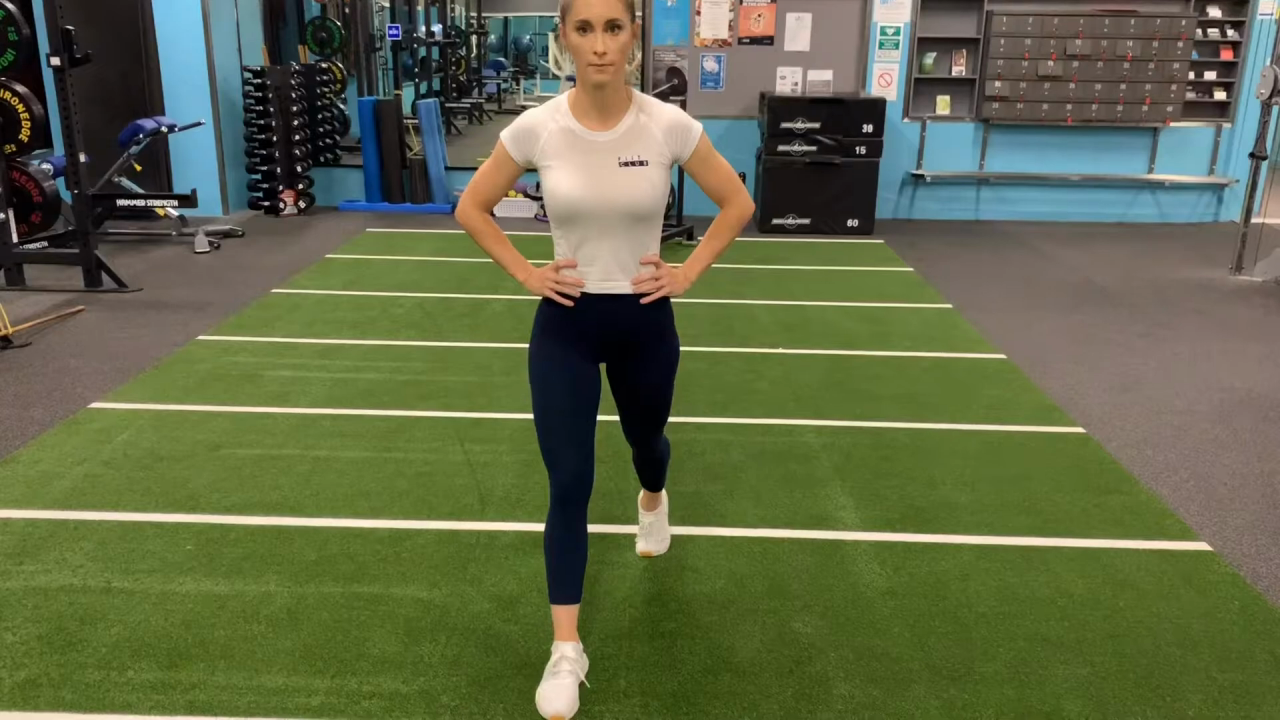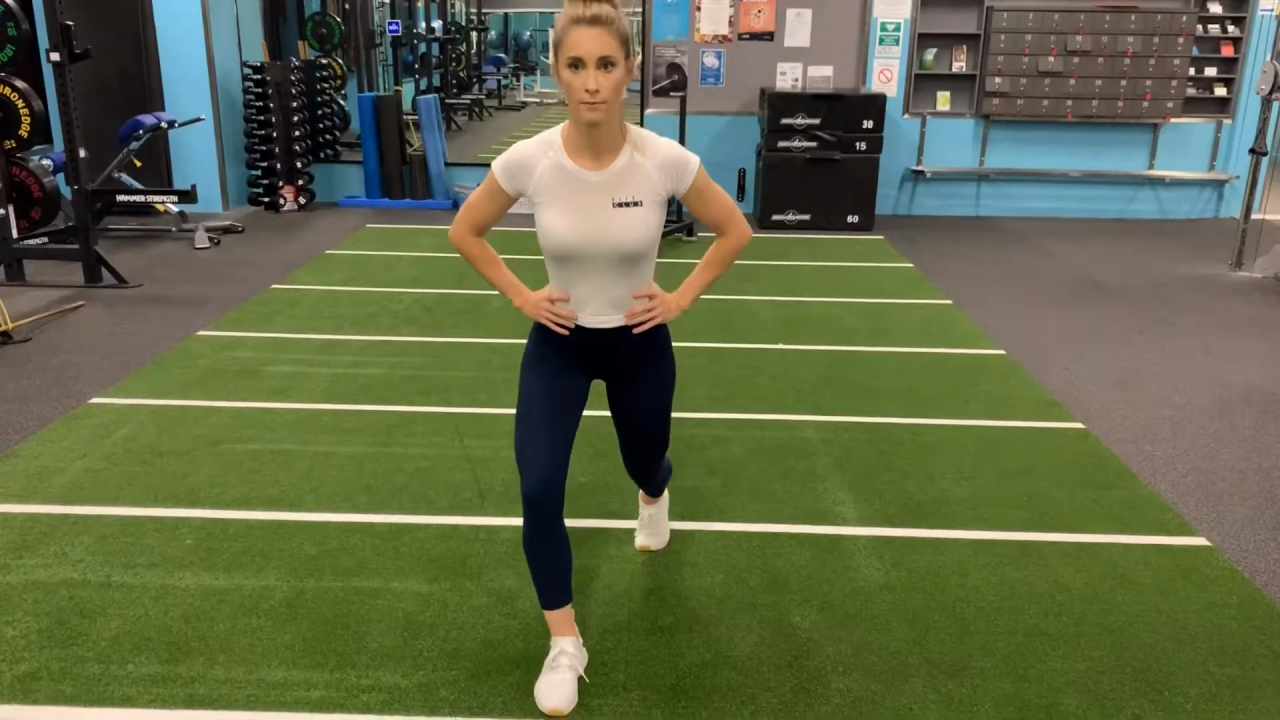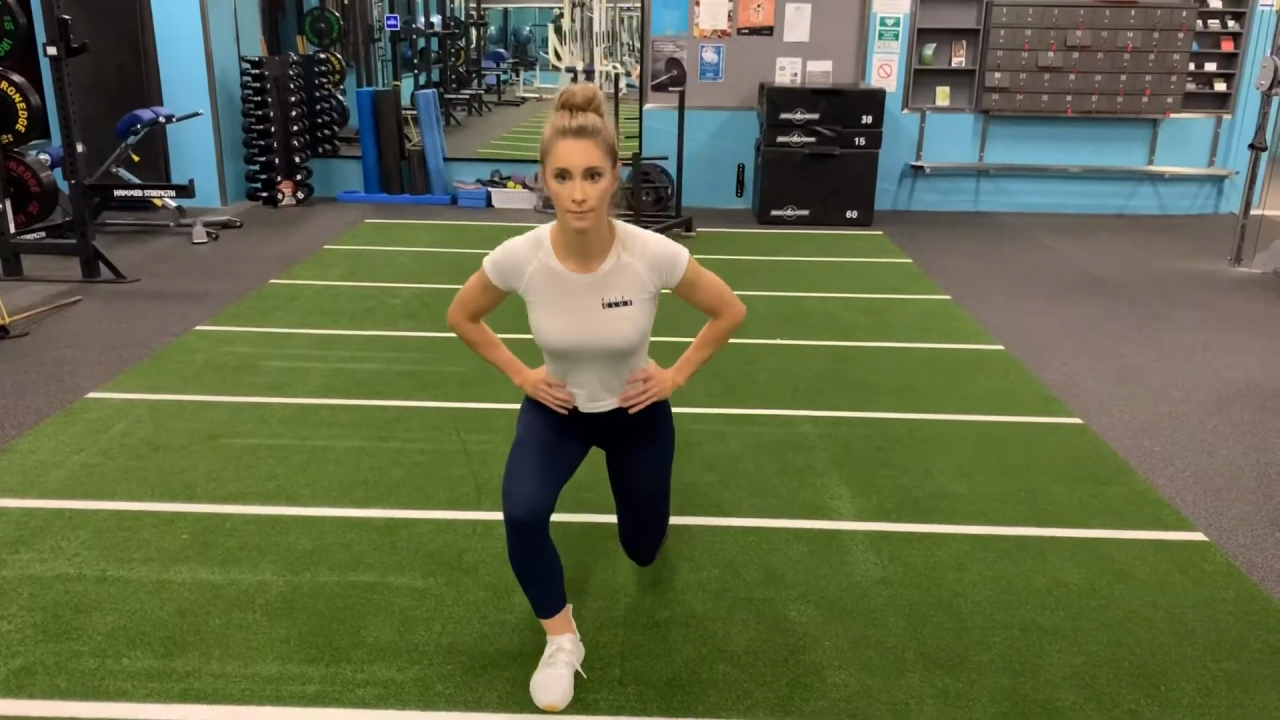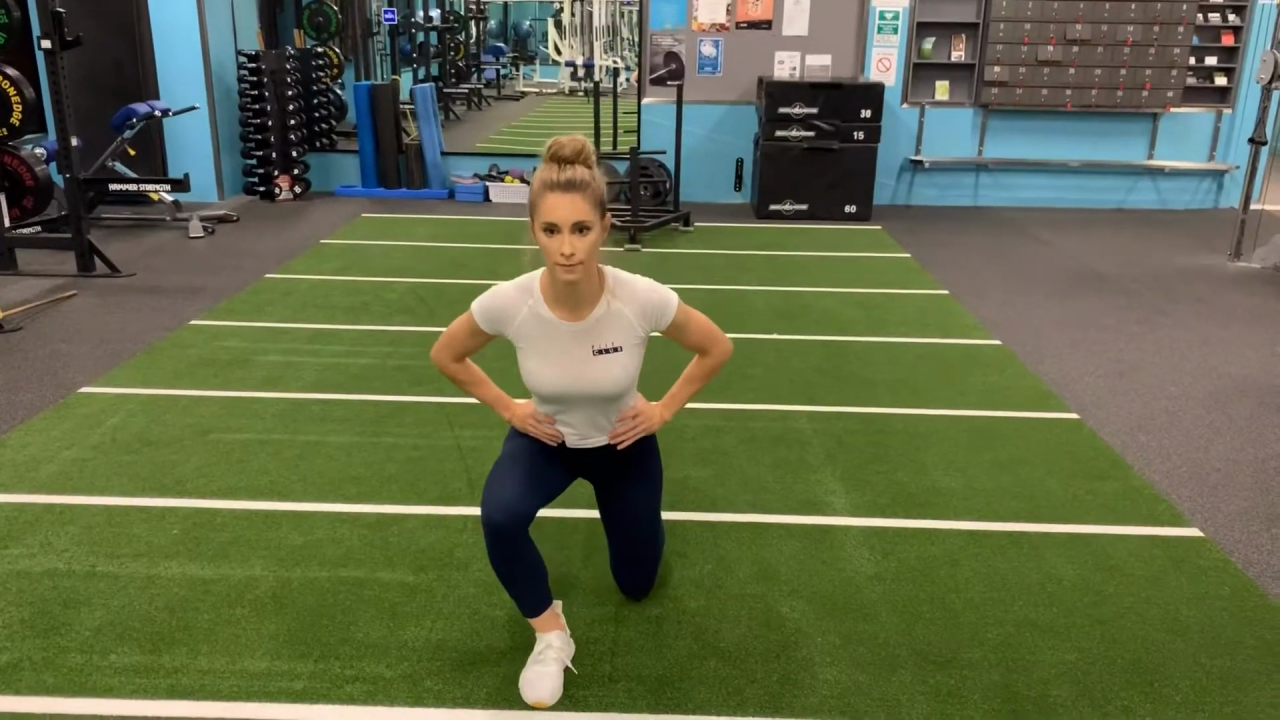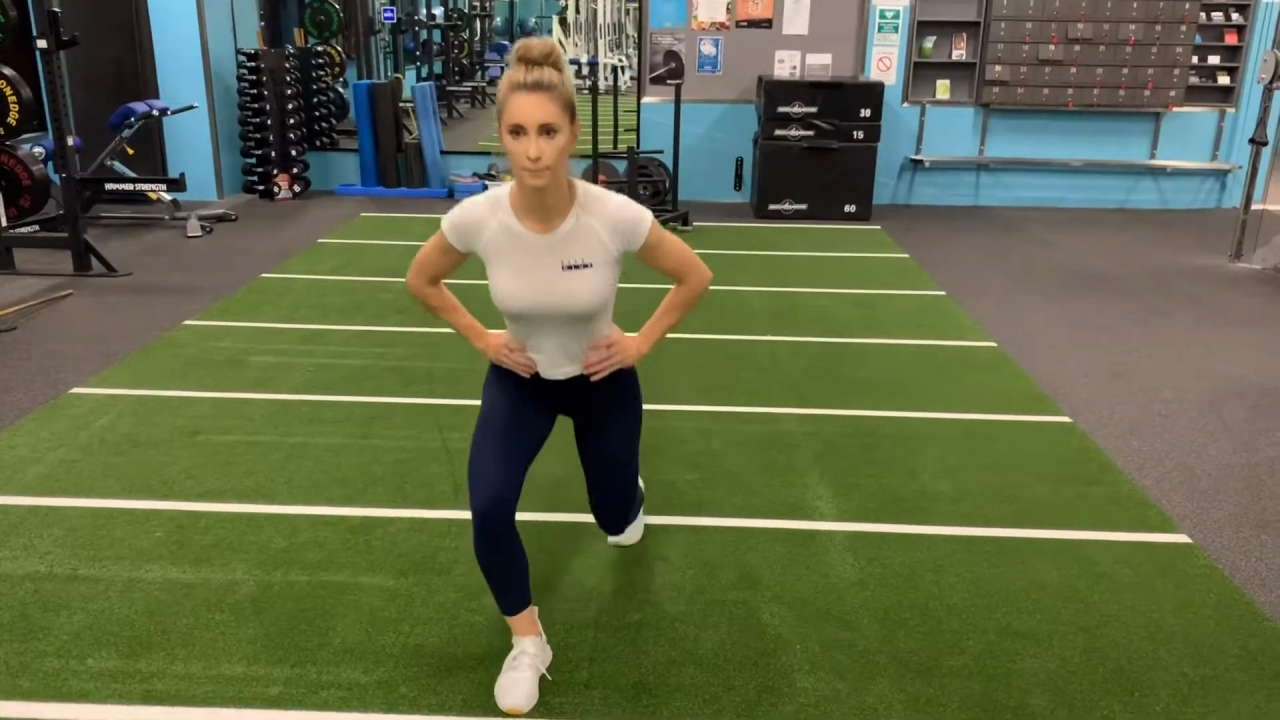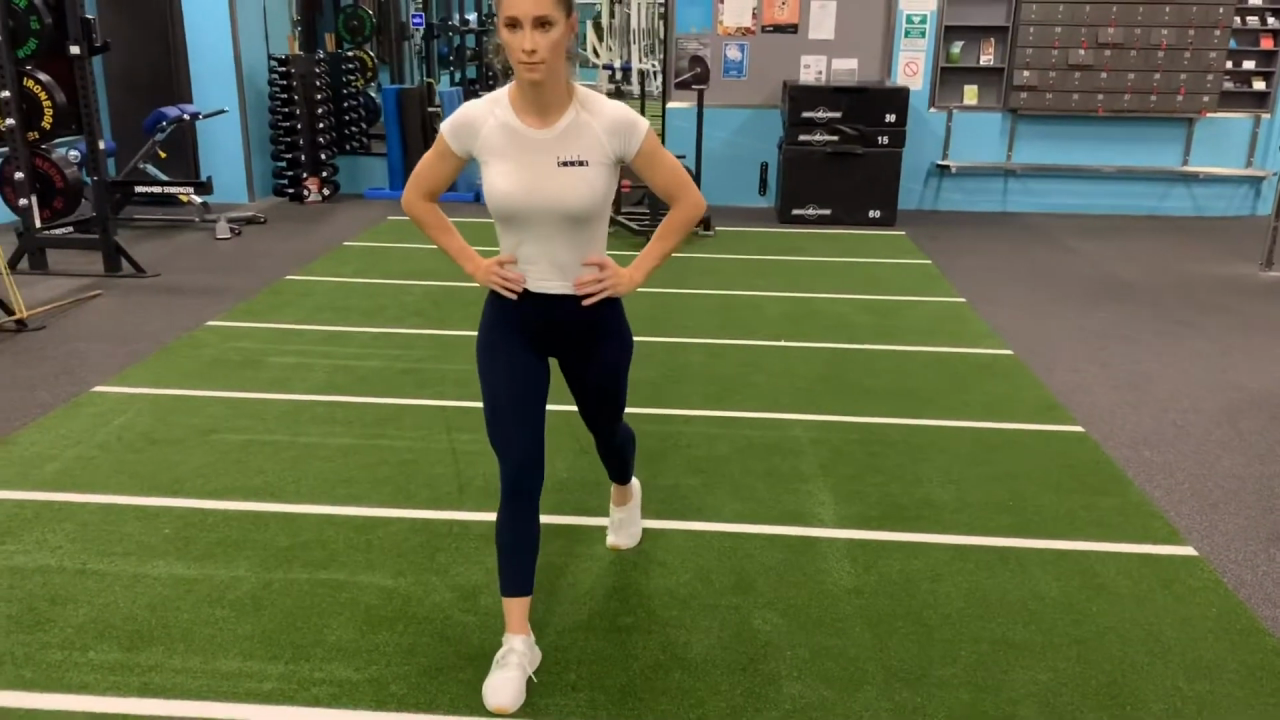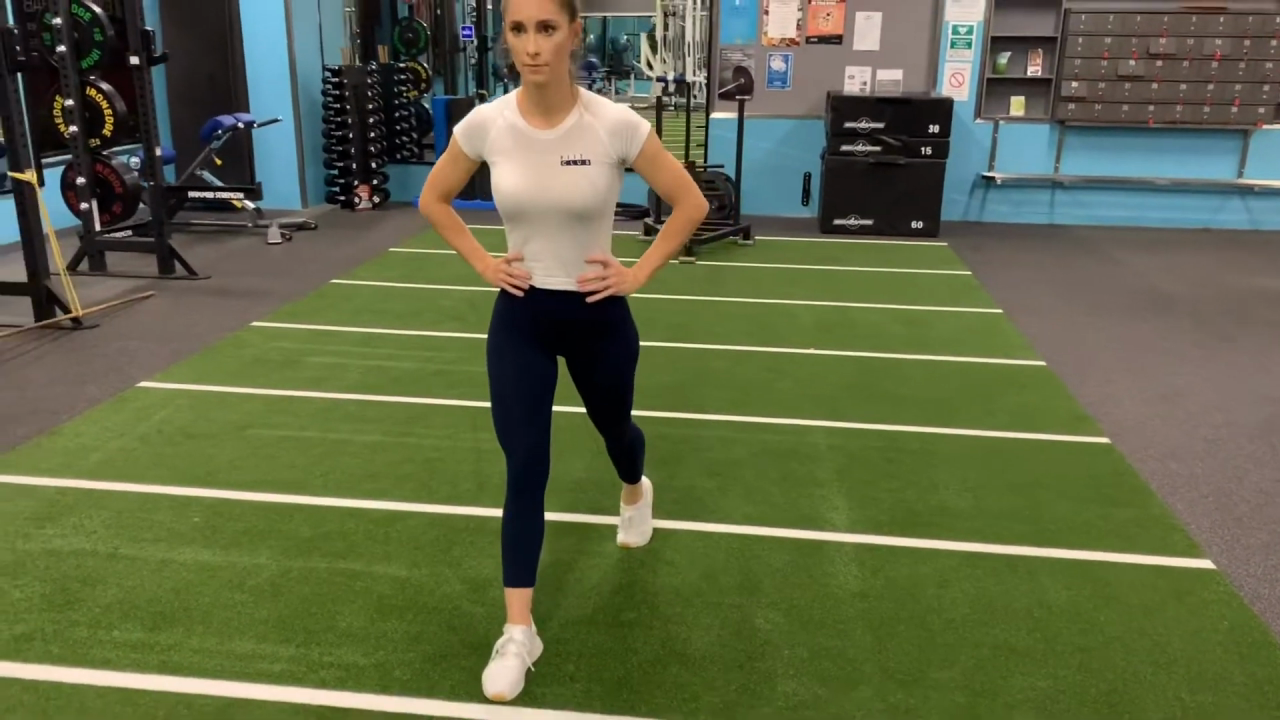
dt=0.5s
person 1, frame 1
left shoulder: (668, 124)
right shoulder: (535, 126)
left elbow: (737, 204)
right elbow: (472, 207)
left wrist: (687, 273)
right wrist: (527, 274)
left hip: (645, 321)
right hip: (566, 323)
left knee: (645, 437)
right knee: (569, 482)
left ankle: (652, 499)
right ankle: (566, 649)
person 1, frame 2
left shoulder: (665, 158)
right shoulder: (528, 159)
left elbow: (735, 232)
right elbow: (464, 232)
left wrist: (681, 298)
right wrist: (521, 297)
left hip: (639, 344)
right hip: (559, 344)
left knee: (644, 464)
right knee: (540, 493)
left ankle: (655, 497)
right ankle: (565, 645)
person 1, frame 3
left shoulder: (653, 254)
right shoulder: (518, 257)
left elbow: (730, 312)
right elbow: (462, 316)
left wrist: (676, 375)
right wrist: (520, 374)
left hip: (636, 413)
right hip: (557, 409)
left knee: (644, 548)
right knee: (522, 516)
left ankle: (645, 498)
right ankle: (561, 640)
person 1, frame 4
left shoulder: (643, 299)
right shoulder: (507, 303)
left elbow: (716, 349)
right elbow: (446, 356)
left wrist: (663, 411)
right wrist: (509, 409)
left hip: (623, 445)
right hip: (546, 439)
left knee: (636, 585)
right knee: (500, 518)
left ankle: (634, 506)
right ankle: (550, 635)
person 1, frame 5
left shoulder: (614, 214)
right shoulder: (476, 215)
left elbow: (695, 278)
right elbow: (421, 281)
left wrist: (641, 342)
right wrist: (481, 338)
left hip: (602, 382)
right hip: (518, 383)
left knee: (613, 516)
right knee: (489, 508)
left ankle: (629, 506)
right ankle: (528, 642)
person 1, frame 6
left shoulder: (613, 121)
right shoulder: (475, 120)
left elbow: (688, 203)
right elbow: (417, 197)
left wrist: (635, 273)
right wrist: (473, 264)
left hip: (591, 317)
right hip: (512, 320)
left knee: (605, 427)
right knee: (519, 476)
left ankle: (624, 491)
right ankle: (517, 642)
person 1, frame 7
left shoulder: (615, 124)
right shoulder: (484, 123)
left elbow: (691, 204)
right elbow: (434, 200)
left wrist: (638, 273)
right wrist: (482, 263)
left hip: (597, 315)
right hip: (520, 318)
left knee: (613, 427)
right knee: (524, 470)
left ankle: (635, 492)
right ankle: (518, 632)
